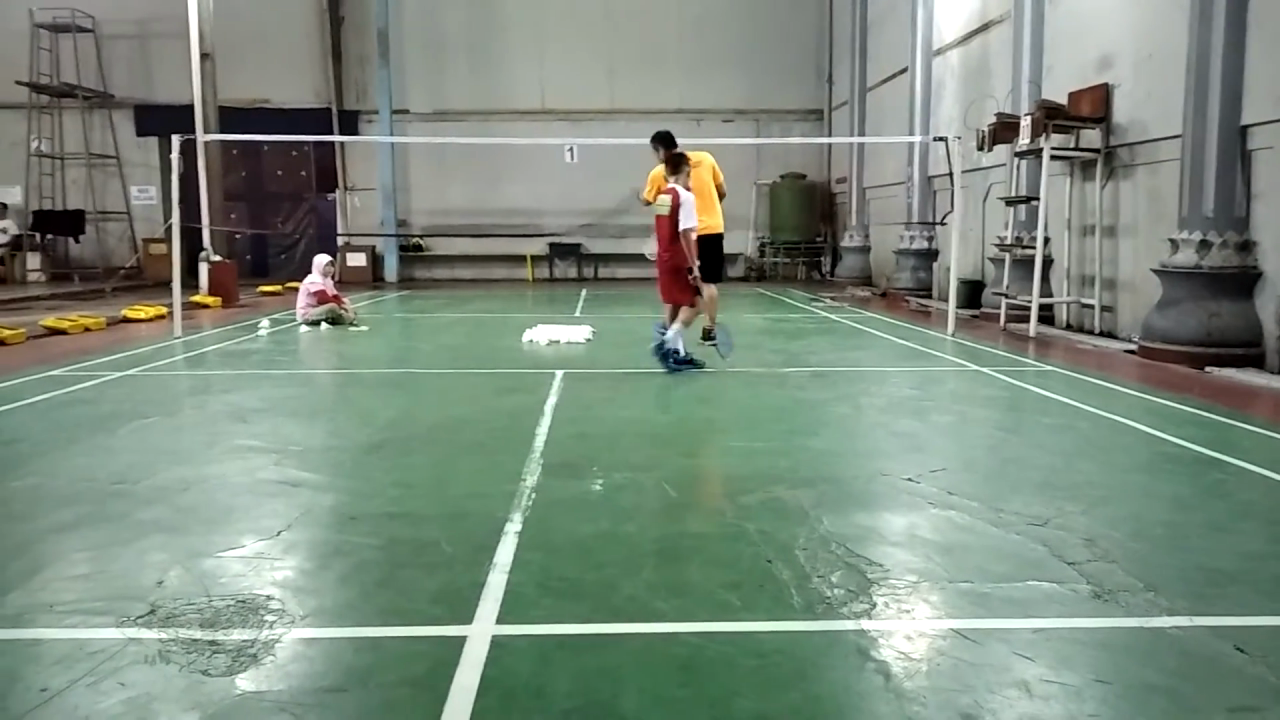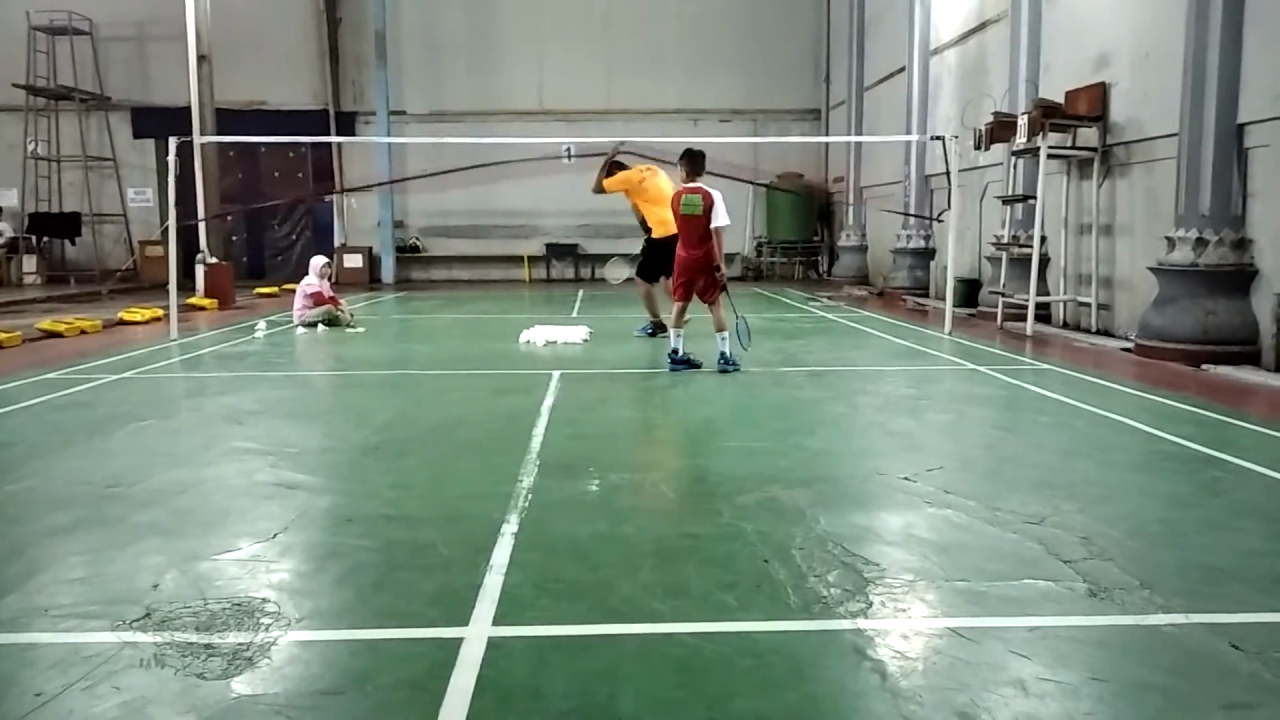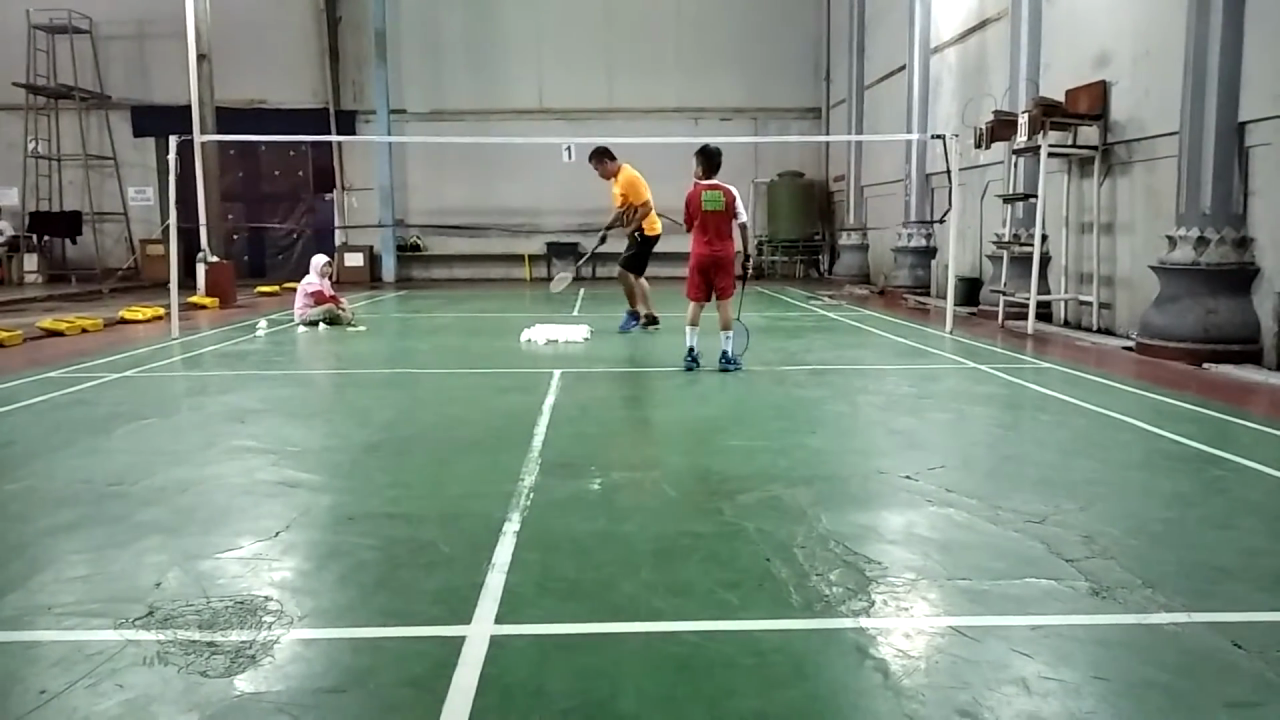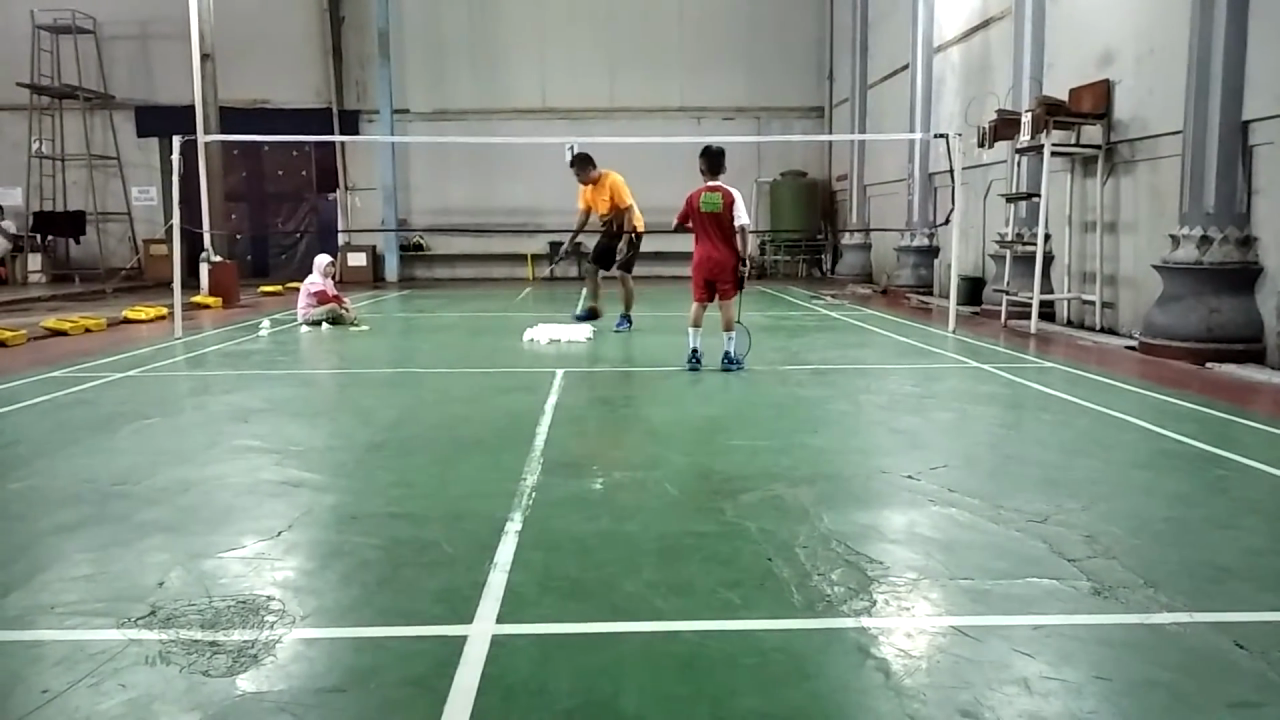
dt=0.4s
person 1, frame 1
left shoulder: (660, 196)
right shoulder: (685, 196)
right elbow: (685, 233)
right wrist: (692, 265)
left hip: (664, 259)
right hip: (680, 261)
left knee: (673, 305)
right knee: (692, 305)
left ankle: (677, 354)
right ankle: (665, 344)
person 1, frame 2
left shoulder: (677, 197)
right shoulder: (712, 196)
right elbow: (717, 231)
right wrist: (719, 263)
left hip: (683, 259)
right hip: (705, 259)
left knee: (680, 305)
right knee: (715, 305)
left ankle: (676, 354)
right ankle: (725, 356)
person 1, frame 3
left shoulder: (693, 194)
right shoulder: (730, 192)
left elbow: (689, 226)
right elbow: (743, 225)
right wrist: (747, 254)
left hip: (699, 256)
right hip: (723, 256)
left knee: (696, 303)
right knee: (723, 304)
left ankle: (691, 352)
right ankle: (726, 355)
person 1, frame 4
left shoulder: (694, 197)
right shoulder: (732, 195)
left elbow: (678, 225)
right elbow: (742, 228)
right wrist: (744, 258)
left hip: (702, 259)
right hip: (727, 259)
left knee: (699, 303)
right knee: (726, 304)
left ankle: (694, 353)
right ankle: (729, 355)
person 2, frame 1
left shoulder: (659, 172)
right shoulder: (706, 159)
left elbow: (646, 200)
right elbow: (722, 192)
right hip: (714, 229)
right knee: (709, 282)
right ankle: (709, 330)
person 2, frame 2
left shoulder: (628, 177)
right shoulder: (654, 171)
left elbow: (596, 189)
left wrist: (607, 162)
left hip: (663, 233)
right hip: (677, 229)
left knee: (643, 279)
right knee: (666, 273)
left ankle: (657, 324)
person 2, frame 3
left shoulder: (629, 177)
right shoulder: (615, 178)
left elbow: (647, 207)
left wrist: (631, 229)
right wrist: (606, 229)
left hip: (646, 231)
right hip: (636, 231)
left knee: (624, 271)
right knee: (636, 275)
left ankle: (634, 313)
right ankle: (650, 316)
person 2, frame 4
left shoulder: (613, 181)
right shoulder: (585, 188)
left elbow: (629, 211)
right elbow: (583, 216)
left wrist: (625, 240)
right wrist: (570, 242)
left hip: (630, 230)
right hip: (609, 231)
left knee: (622, 273)
right knee: (591, 267)
left ankle: (626, 316)
right ankle: (593, 308)
